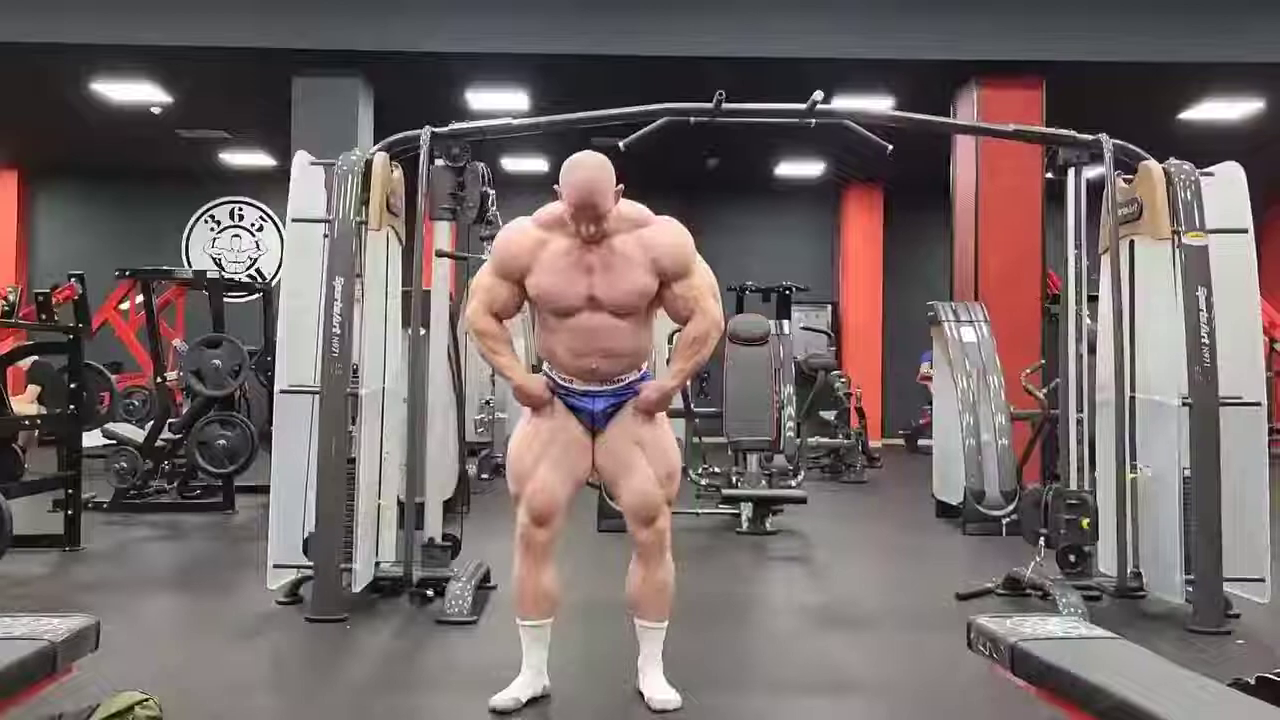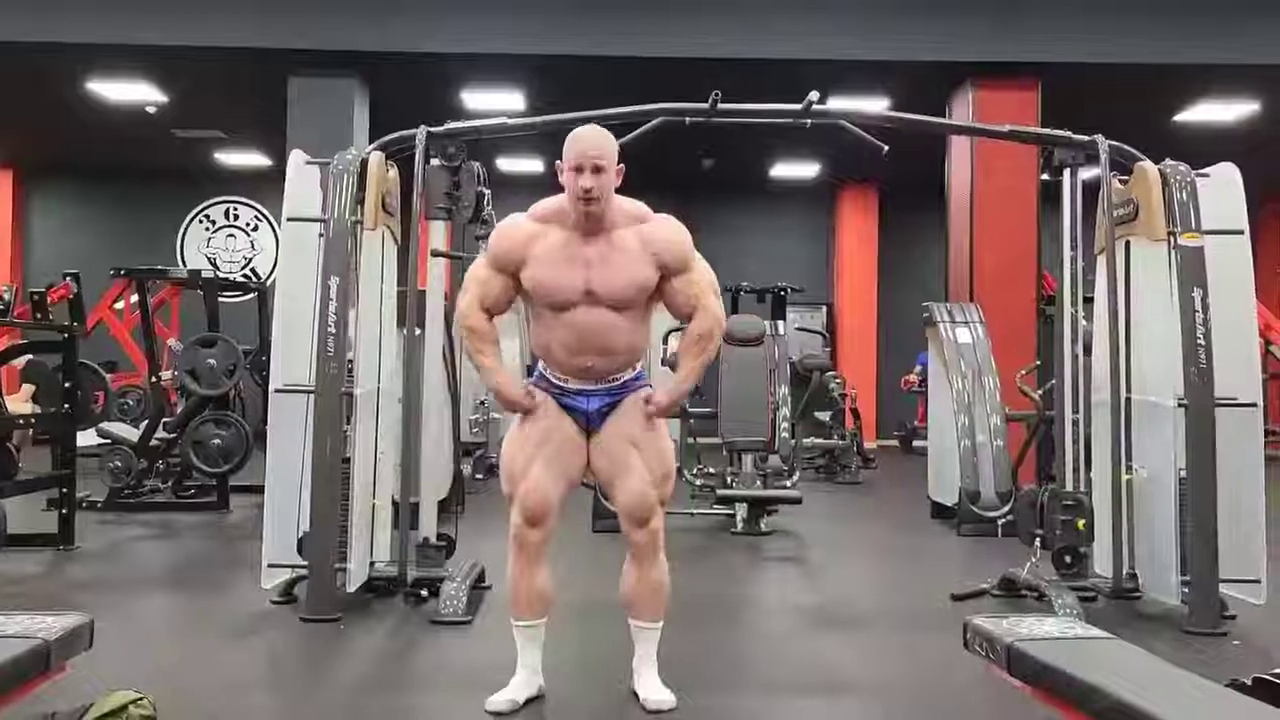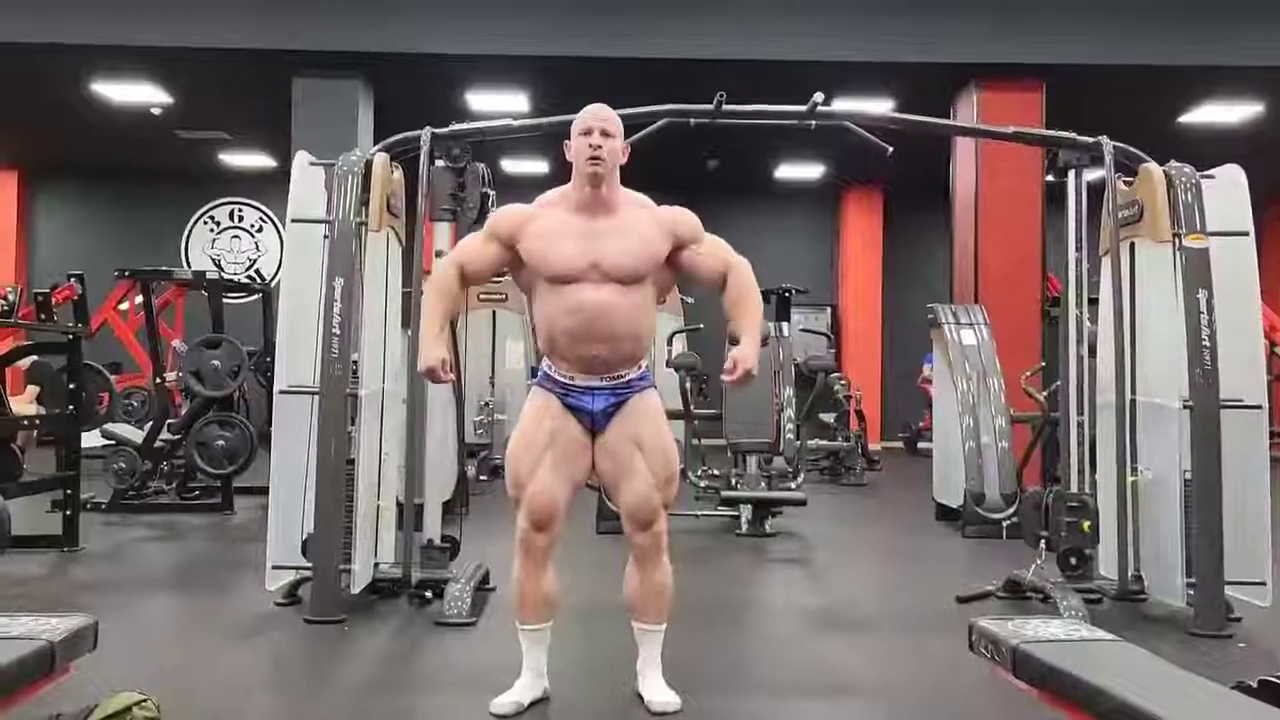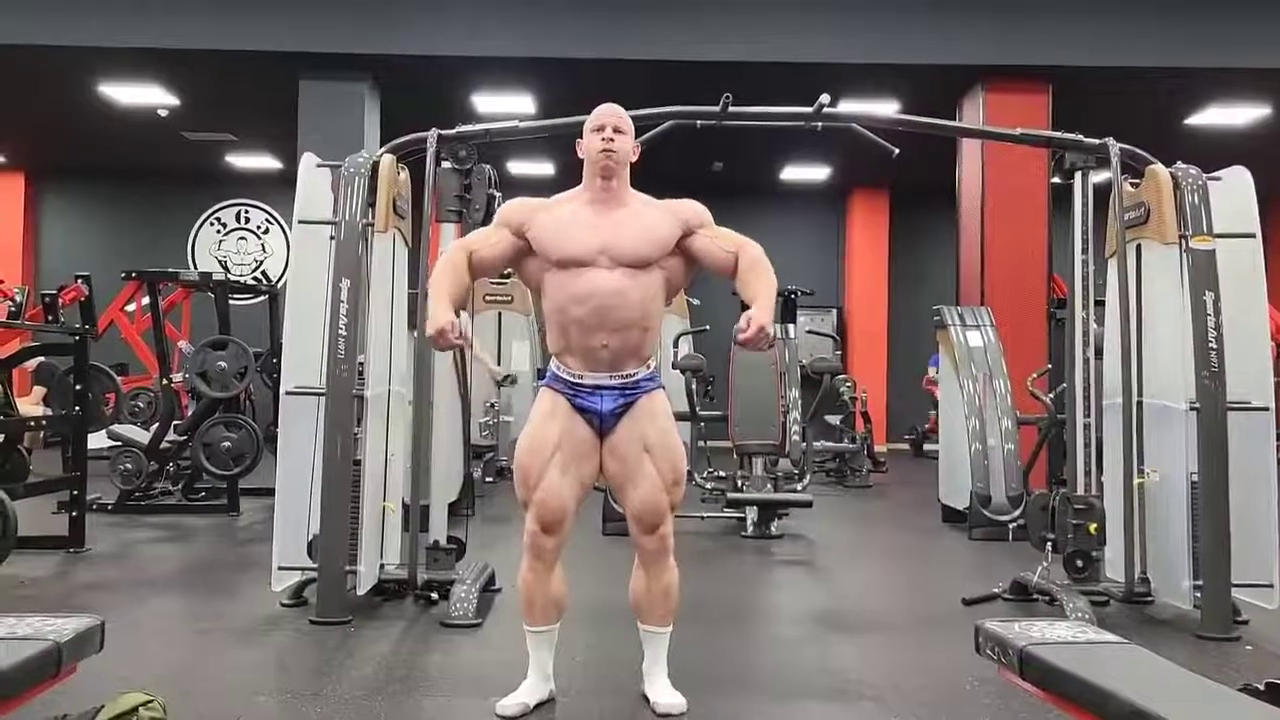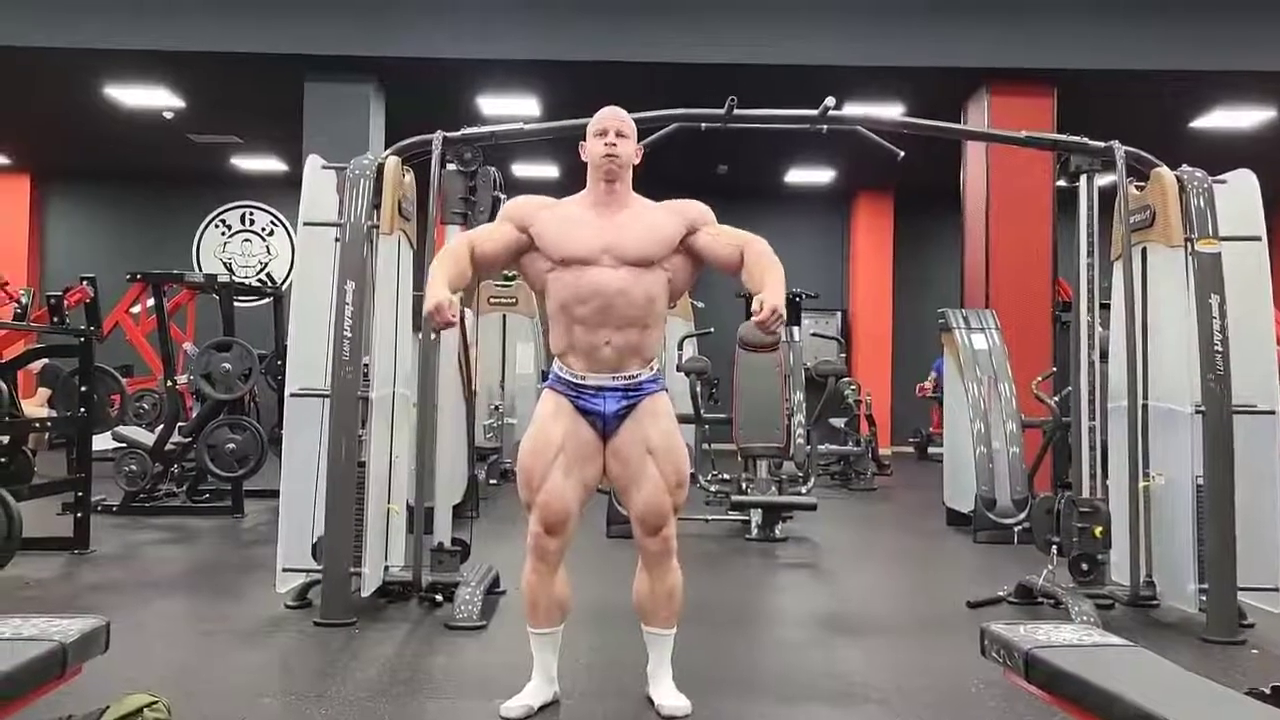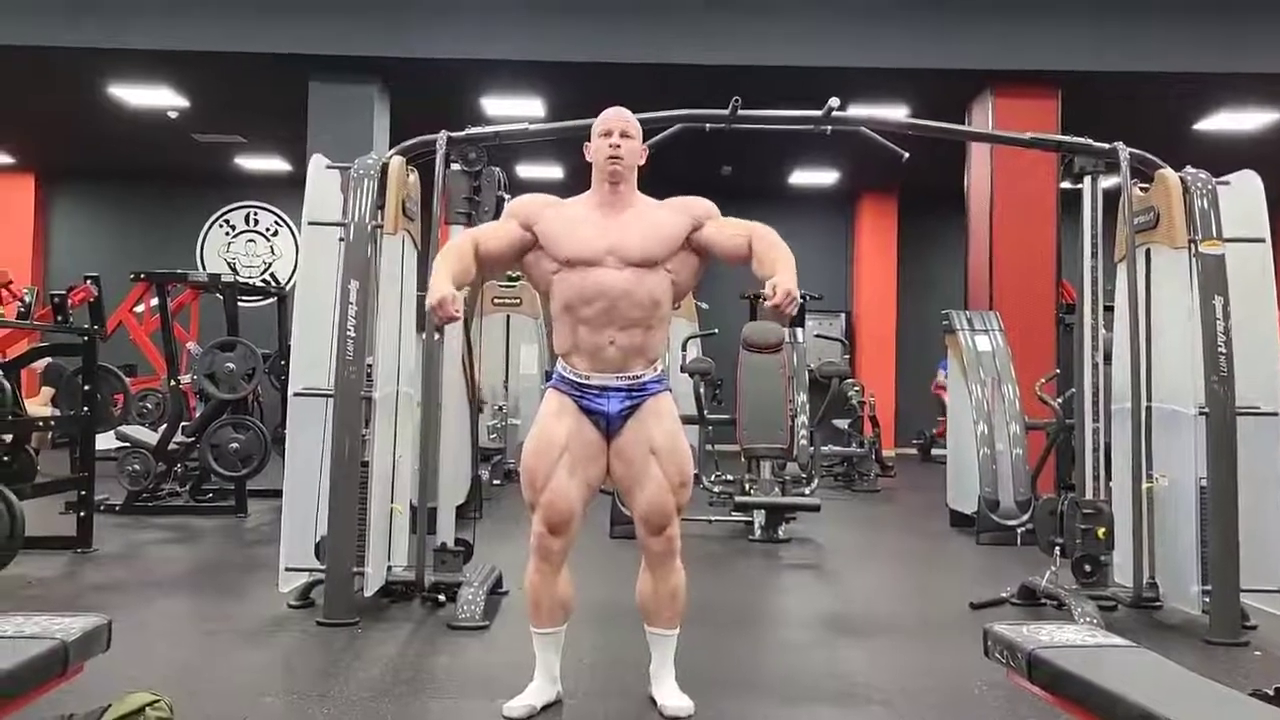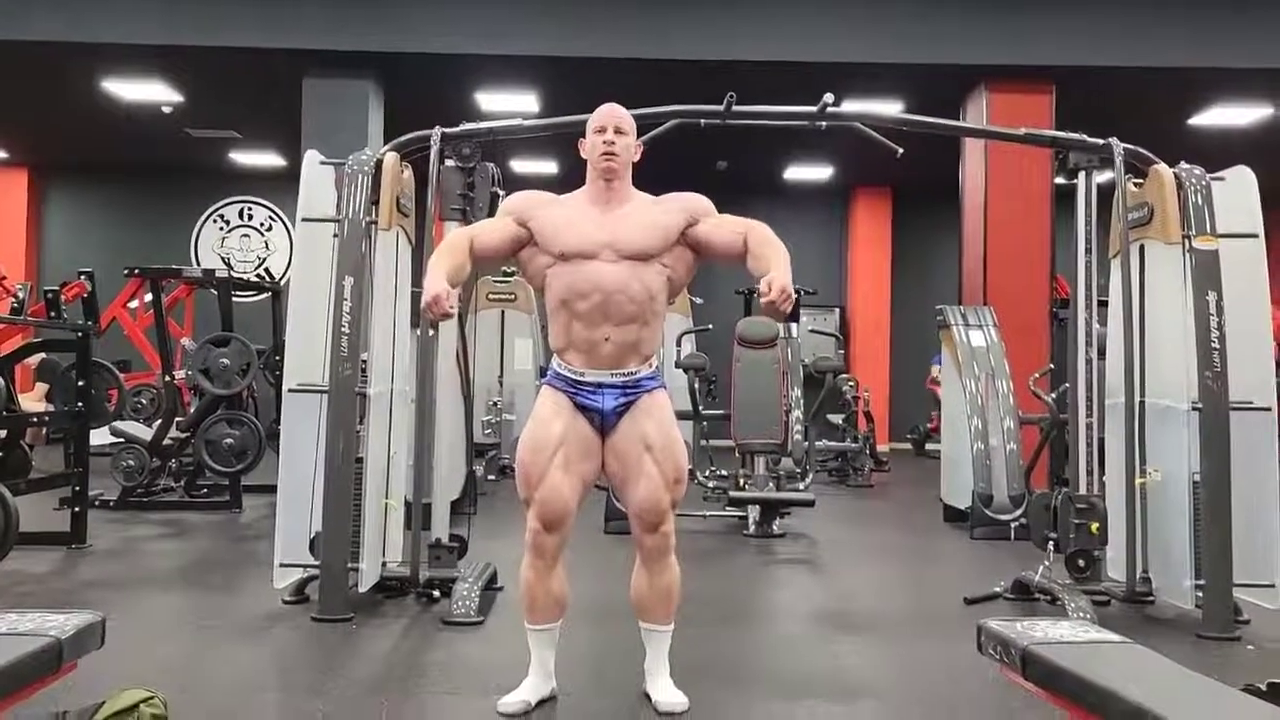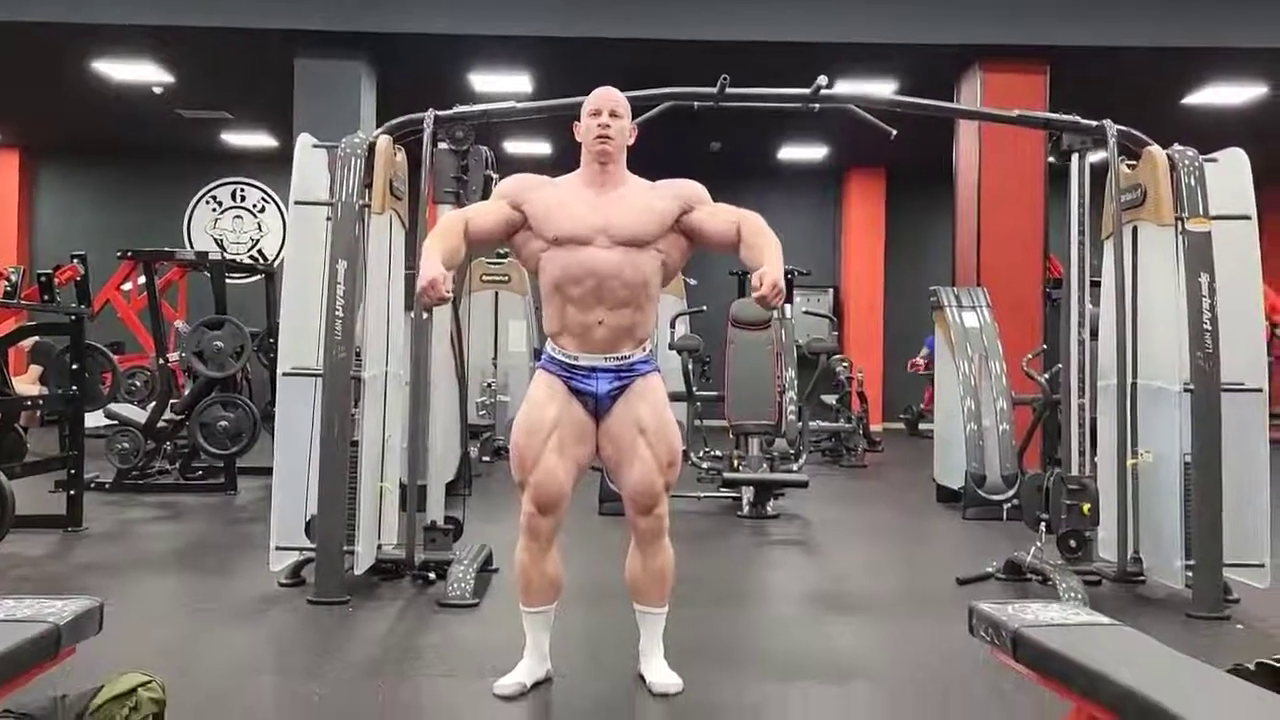
dt=0.5s
person 1, frame 1
left shoulder: (661, 240)
right shoulder: (524, 240)
left elbow: (707, 315)
right elbow: (481, 311)
left wrist: (671, 382)
right wrist: (518, 378)
left hip: (632, 400)
right hip: (556, 400)
left knee: (653, 529)
right knee: (534, 527)
left ankle: (651, 670)
right ankle: (532, 671)
person 1, frame 2
left shoulder: (659, 235)
right shoulder: (521, 234)
left elbow: (706, 312)
right elbow: (474, 307)
left wrist: (680, 383)
right wrist: (498, 378)
left hip: (627, 398)
right hip: (548, 398)
left knee: (646, 530)
right knee: (527, 527)
left ankle: (645, 671)
right ankle: (527, 672)
person 1, frame 3
left shoulder: (664, 223)
right shoulder: (524, 221)
left elbow: (732, 272)
right elbow: (454, 269)
left wrist: (748, 340)
right wrist: (432, 337)
left hip: (632, 395)
right hip: (556, 394)
left knee: (650, 533)
right knee: (534, 531)
person 1, frame 4
left shoulder: (674, 216)
right shoulder: (534, 215)
left elbow: (744, 254)
right elbow: (463, 255)
left wrist: (761, 305)
right wrist: (441, 306)
left hip: (639, 394)
right hip: (564, 394)
left knee: (655, 534)
right knee: (541, 532)
person 1, frame 5
left shoulder: (678, 217)
right shoulder: (537, 215)
left elbow: (748, 248)
right elbow: (467, 248)
left wrist: (771, 289)
right wrist: (440, 287)
left hip: (643, 396)
right hip: (567, 394)
left knee: (659, 535)
right knee: (545, 534)
person 1, frame 6
left shoulder: (681, 215)
right shoulder: (542, 214)
left elbow: (756, 237)
right elbow: (470, 243)
left wrist: (782, 274)
right wrist: (443, 280)
left hip: (646, 396)
right hip: (570, 394)
left knee: (662, 535)
right knee: (548, 534)
person 1, frame 7
left shoulder: (676, 211)
right shoulder: (536, 210)
left elbow: (750, 234)
right elbow: (466, 240)
left wrist: (778, 270)
right wrist: (438, 276)
left hip: (641, 393)
right hip: (565, 391)
left knee: (656, 531)
right knee: (542, 530)
person 1, frame 8
left shoulder: (671, 198)
right shoulder: (531, 194)
left elbow: (744, 224)
right elbow: (460, 223)
left wrist: (770, 264)
right wrist: (434, 261)
left hip: (635, 377)
right hip: (559, 374)
left knee: (650, 513)
right knee: (538, 513)
left ankle: (652, 654)
right ankle: (534, 655)
